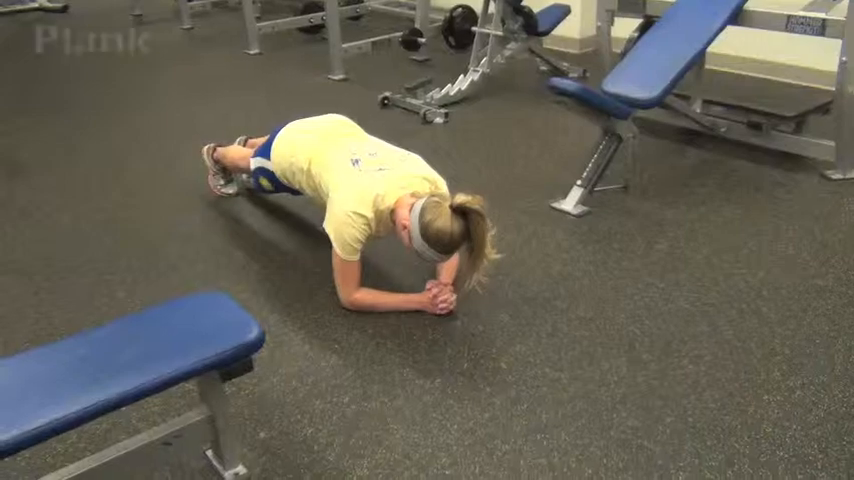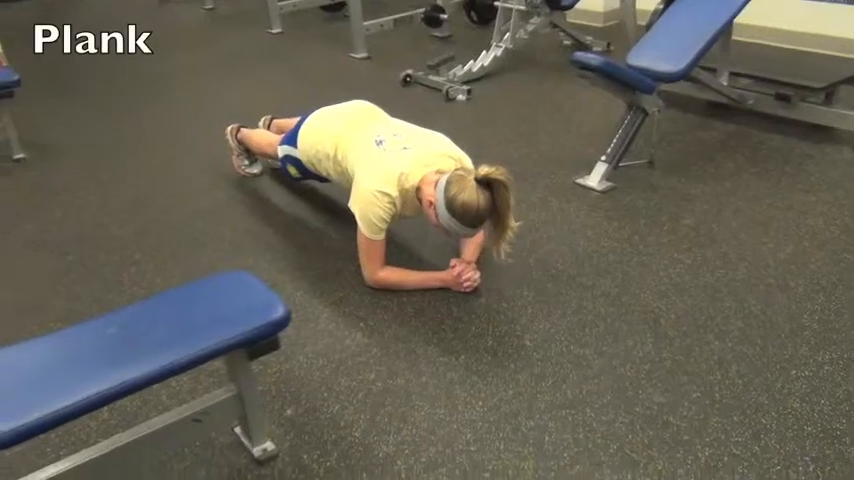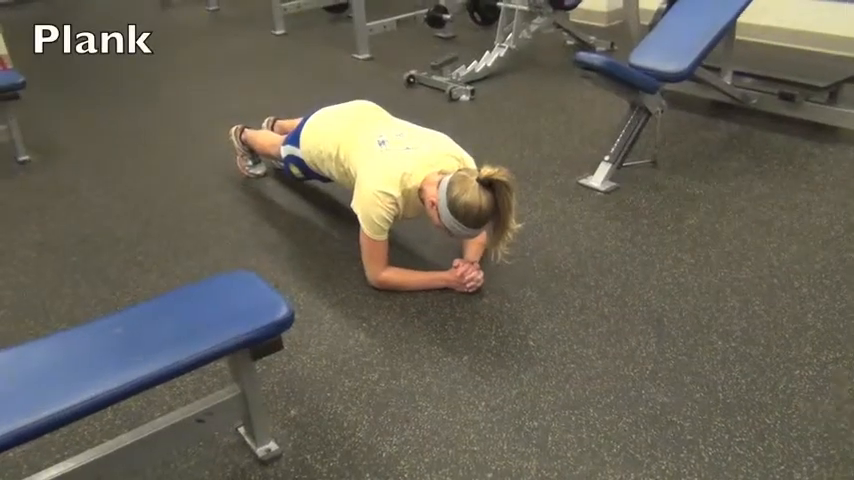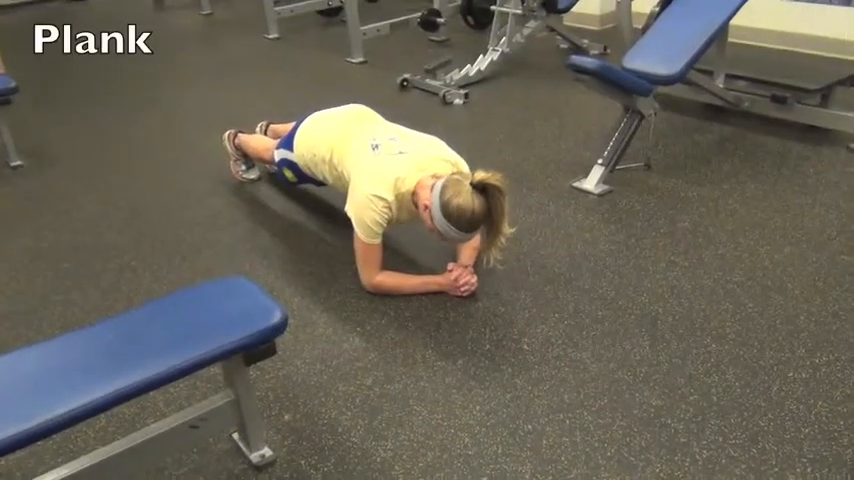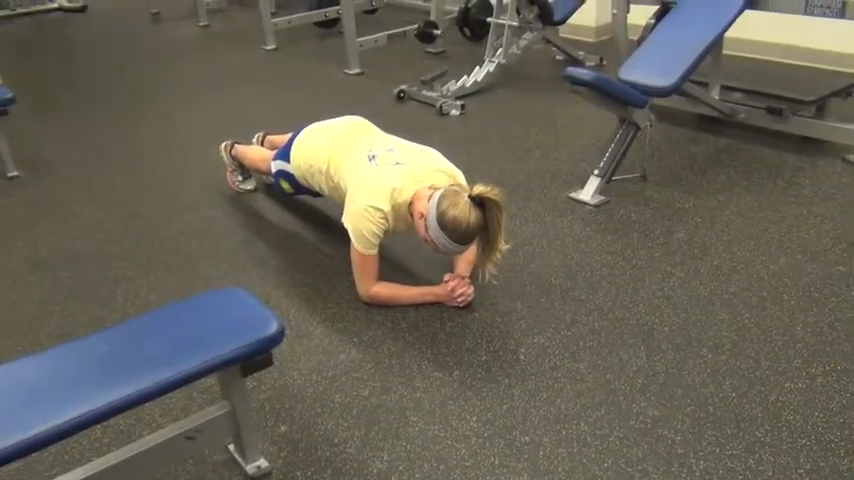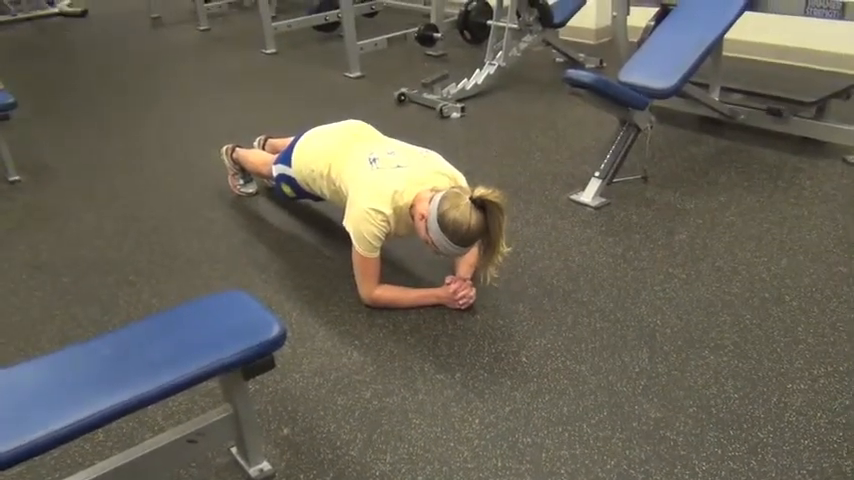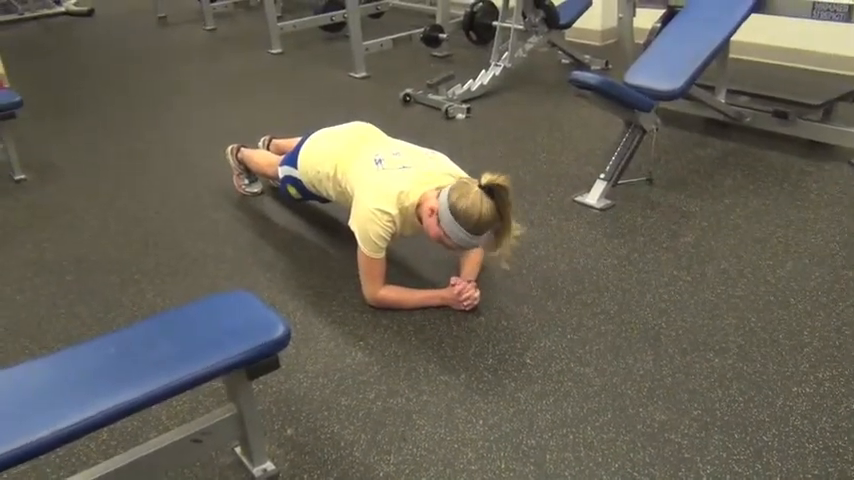
dt=0.7s
person 1, frame 1
left shoulder: (433, 186)
right shoulder: (354, 212)
left elbow: (451, 248)
right elbow: (350, 296)
left wrist: (444, 285)
right wrist: (422, 301)
left hip: (334, 130)
right hip: (289, 150)
right knee: (251, 164)
left ankle: (248, 144)
right ankle: (216, 155)
person 1, frame 2
left shoulder: (459, 166)
right shoulder: (379, 191)
left elbow: (475, 227)
right elbow: (373, 275)
left wrist: (468, 262)
right wrist: (445, 279)
left hip: (359, 116)
right hip: (315, 138)
right knee: (278, 149)
left ankle: (272, 124)
right ankle: (240, 136)
person 1, frame 3
left shoulder: (462, 166)
right shoulder: (382, 192)
left elbow: (477, 227)
right elbow: (377, 275)
left wrist: (471, 263)
right wrist: (448, 279)
left hip: (362, 116)
right hip: (318, 137)
right knee: (282, 150)
left ankle: (276, 124)
right ankle: (244, 137)
person 1, frame 4
left shoulder: (455, 170)
right shoulder: (376, 196)
left elbow: (471, 231)
right elbow: (371, 279)
left wrist: (465, 266)
right wrist: (442, 283)
left hip: (355, 120)
right hip: (312, 140)
right knee: (275, 155)
left ankle: (268, 129)
right ankle: (238, 141)
person 1, frame 5
left shoulder: (451, 181)
right shoulder: (372, 207)
left elbow: (468, 240)
right elbow: (368, 290)
left wrist: (461, 277)
right wrist: (440, 294)
left hip: (352, 131)
right hip: (309, 152)
right knee: (272, 166)
left ankle: (265, 140)
right ankle: (234, 152)
person 1, frame 6
left shoulder: (453, 185)
right shoulder: (375, 209)
left elbow: (469, 242)
right elbow: (369, 293)
left wrist: (463, 279)
right wrist: (441, 296)
left hip: (353, 137)
right hip: (311, 156)
right knee: (273, 170)
left ankle: (267, 144)
right ankle: (236, 156)
person 1, frame 7
left shoulder: (459, 185)
right shoulder: (380, 209)
left elbow: (474, 243)
right elbow: (374, 293)
left wrist: (467, 281)
right wrist: (445, 297)
left hip: (359, 137)
right hip: (314, 159)
right knee: (280, 171)
left ankle: (271, 144)
right ankle: (241, 155)
